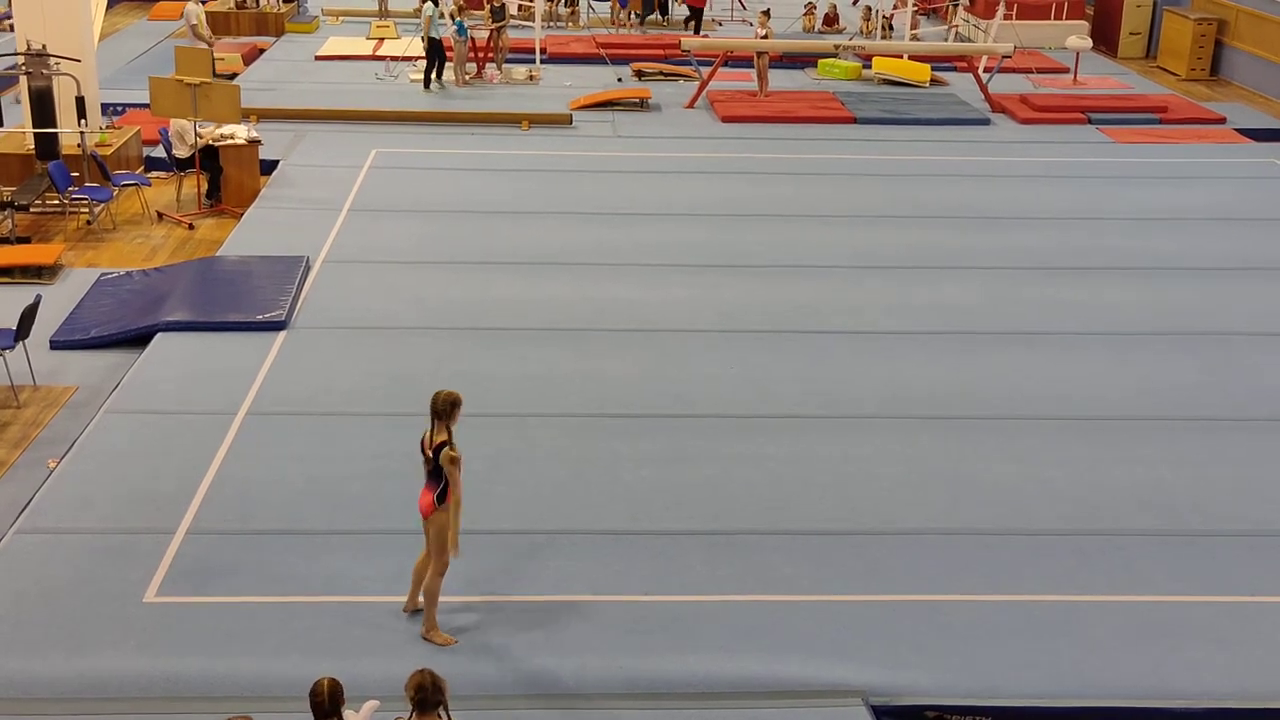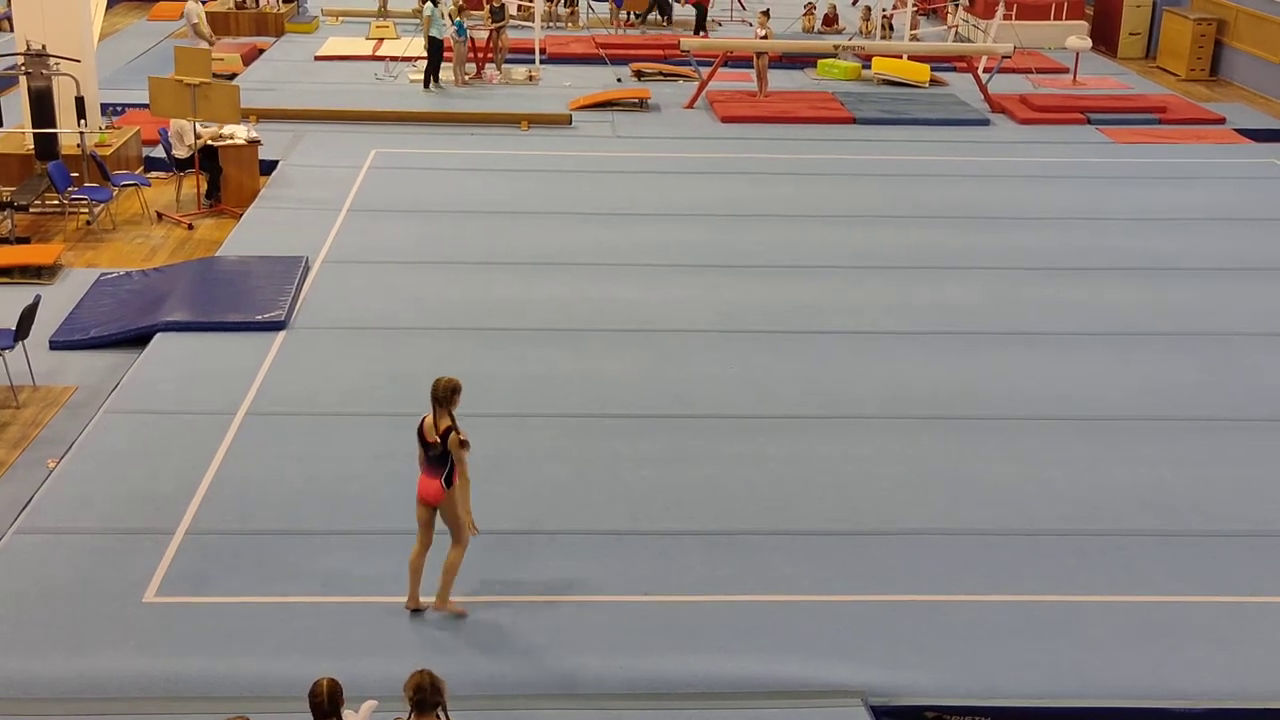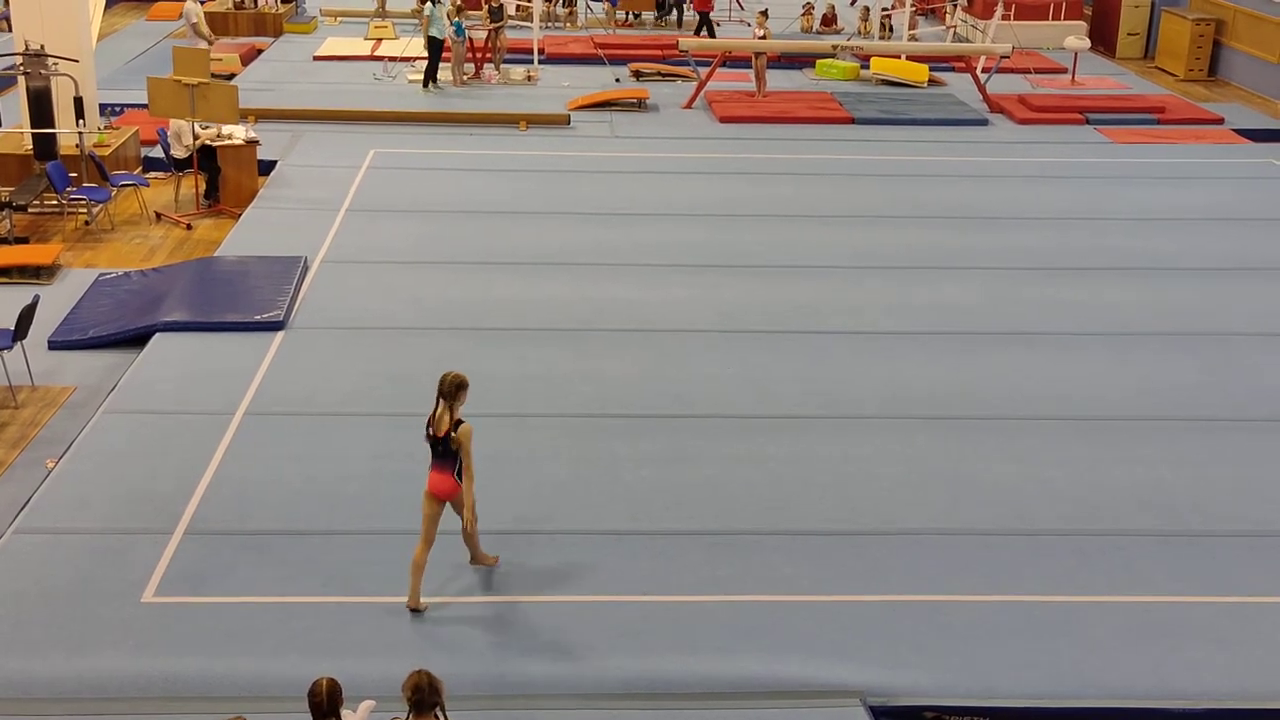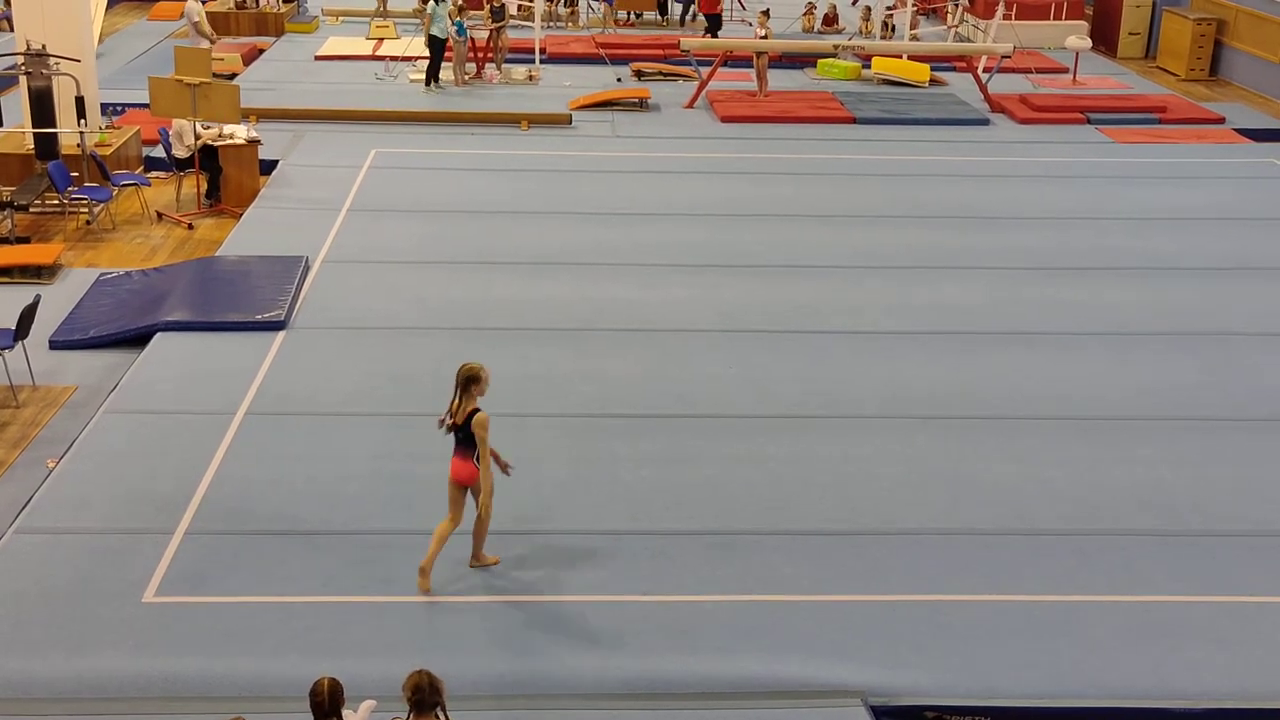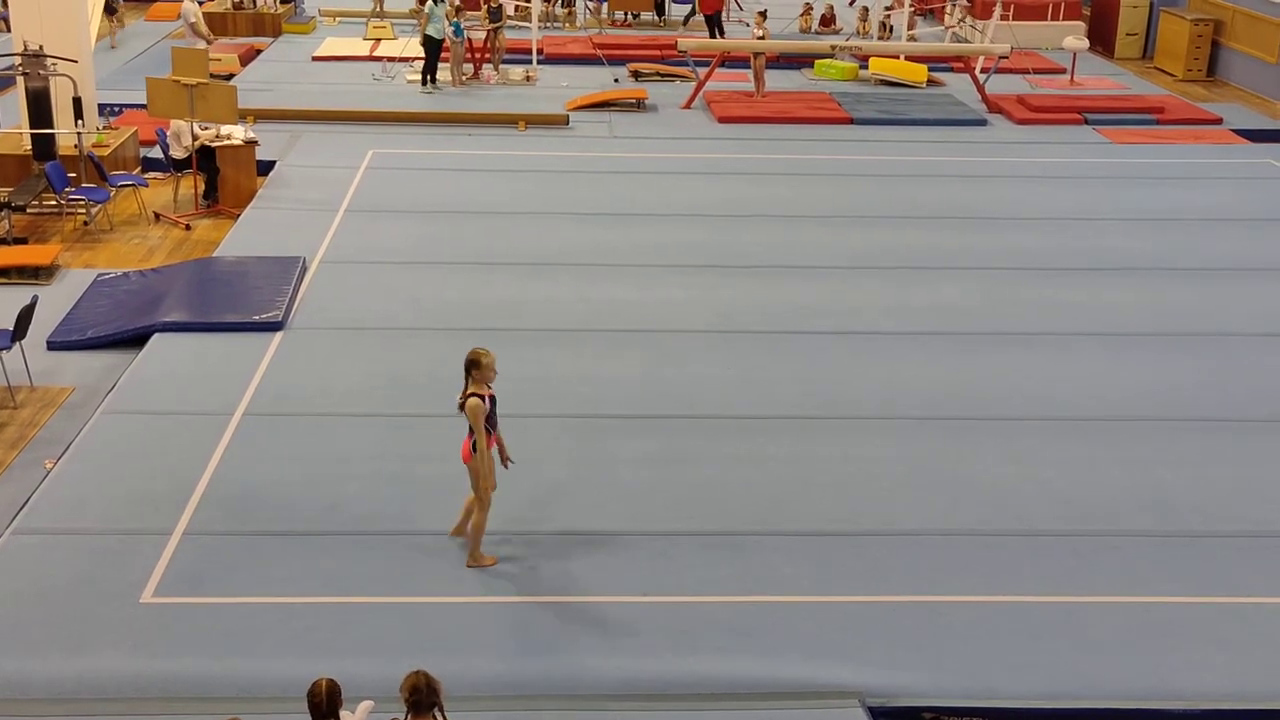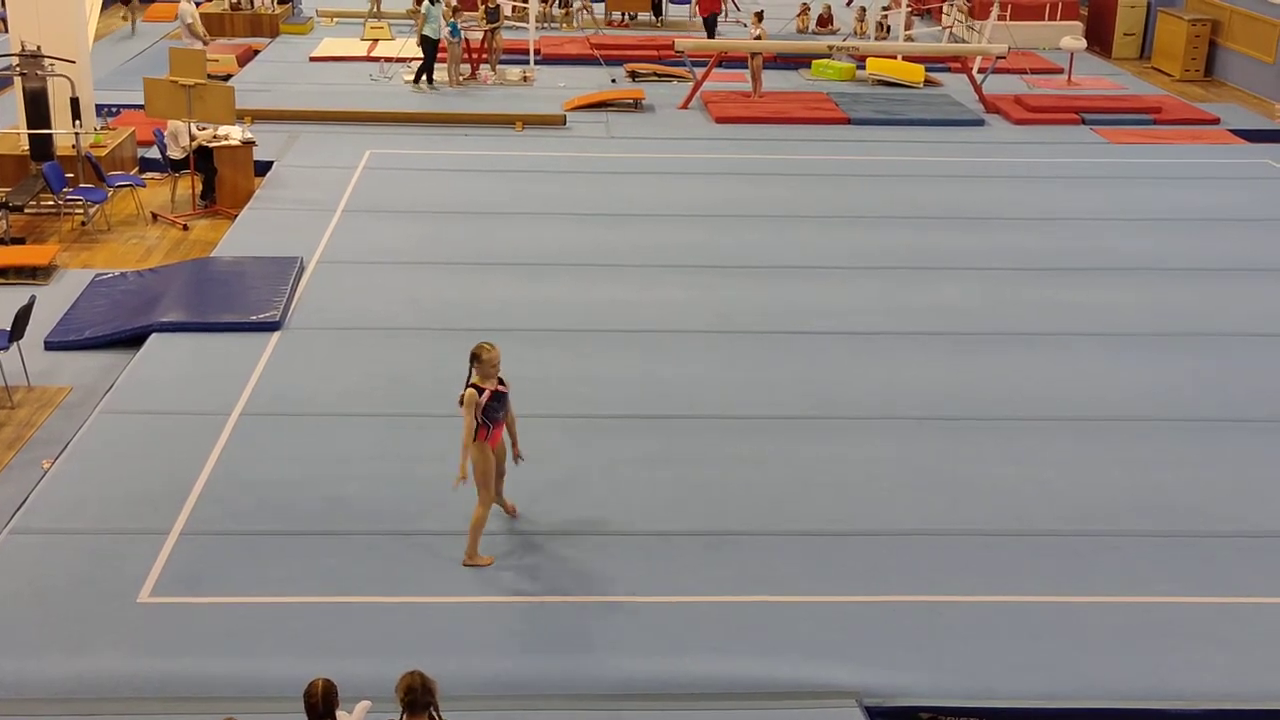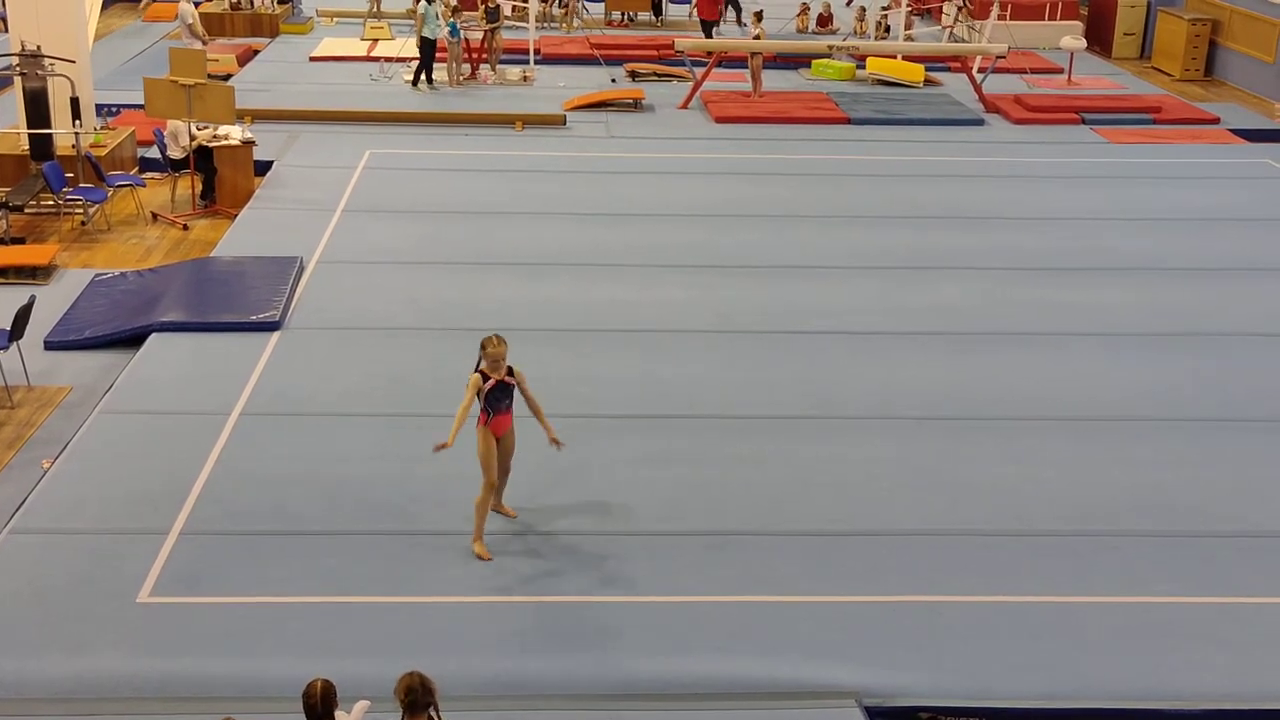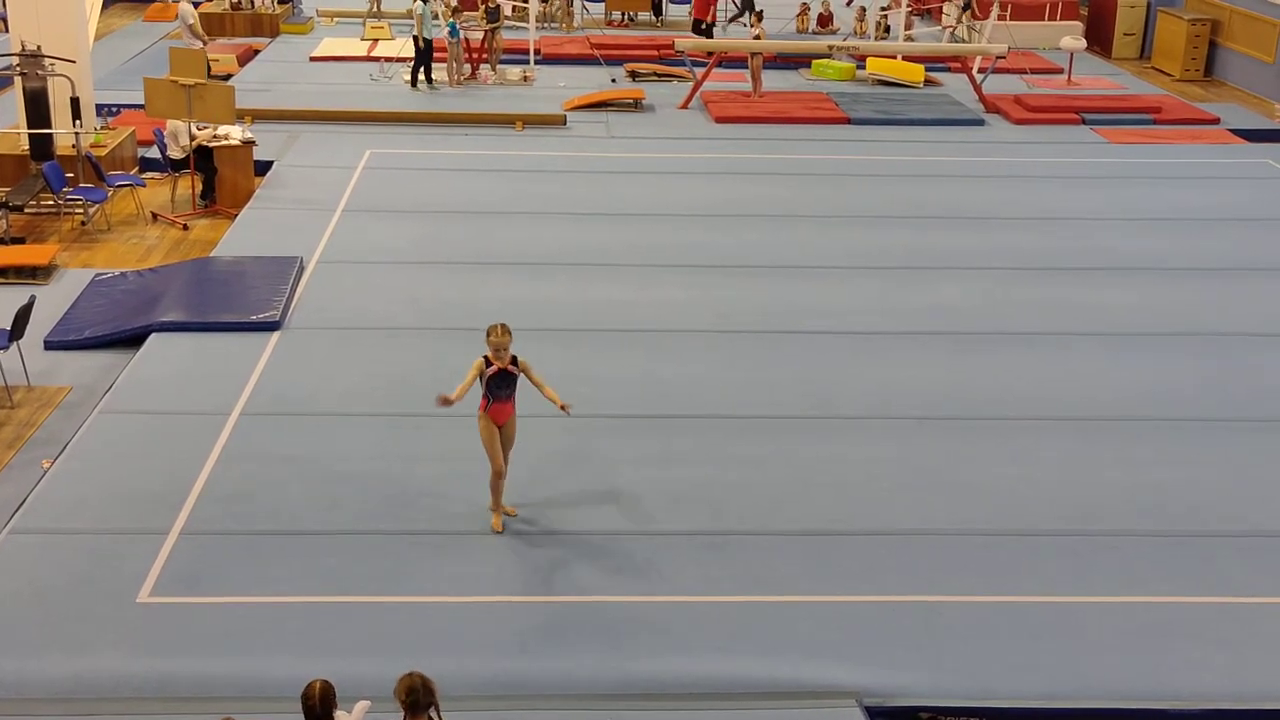
dt=0.2s
person 1, frame 1
left shoulder: (426, 436)
right shoulder: (449, 451)
right elbow: (455, 492)
right wrist: (453, 530)
left hip: (426, 498)
right hip: (440, 507)
left knee: (430, 553)
right knee: (439, 565)
left ankle: (412, 601)
right ankle: (430, 627)
person 1, frame 2
left shoulder: (423, 423)
right shoulder: (455, 435)
right elbow: (462, 474)
right wrist: (467, 511)
left hip: (423, 485)
right hip: (444, 490)
left knee: (423, 543)
right knee: (460, 539)
left ankle: (412, 598)
right ankle: (442, 598)
person 1, frame 3
left shoulder: (432, 419)
right shoulder: (463, 428)
right elbow: (467, 467)
right wrist: (468, 504)
left hip: (433, 481)
right hip: (453, 484)
left knee: (425, 540)
right knee: (470, 522)
left ankle: (414, 597)
right ankle: (477, 556)
person 1, frame 4
left shoulder: (455, 406)
right shoulder: (480, 417)
right elbow: (482, 454)
left wrist: (497, 458)
right wrist: (486, 493)
left hip: (457, 466)
right hip: (473, 469)
left knee: (452, 518)
right knee: (483, 514)
left ankle: (427, 565)
right ankle: (477, 556)
person 1, frame 5
left shoulder: (487, 389)
right shoulder: (473, 403)
left elbow: (492, 424)
right elbow: (481, 440)
left wrist: (503, 447)
right wrist: (484, 478)
left hip: (480, 450)
right hip: (477, 453)
left knee: (482, 494)
right knee: (484, 502)
left ankle: (461, 526)
right ankle: (474, 557)
person 1, frame 6
left shoulder: (502, 384)
right shoulder: (472, 393)
left elbow: (509, 416)
right elbow: (467, 429)
left wrist: (515, 445)
right wrist: (463, 465)
left hip: (497, 440)
right hip: (481, 445)
left knee: (500, 475)
right knee: (485, 499)
left ankle: (500, 499)
right ankle: (471, 554)
person 1, frame 7
left shoulder: (514, 374)
right shoulder: (478, 378)
left elbow: (531, 403)
right elbow: (465, 407)
left wrist: (549, 431)
right wrist: (451, 438)
left hip: (507, 427)
right hip: (487, 430)
left knee: (505, 469)
right knee: (490, 482)
left ankle: (498, 503)
right ankle: (477, 538)
person 1, frame 8
left shoulder: (519, 364)
right shoulder: (482, 364)
left elbow: (541, 385)
right elbow: (466, 384)
left wrist: (557, 401)
right wrist: (453, 399)
left hip: (508, 416)
right hip: (488, 417)
left knee: (504, 464)
right knee: (498, 468)
left ankle: (497, 503)
right ankle: (496, 510)
